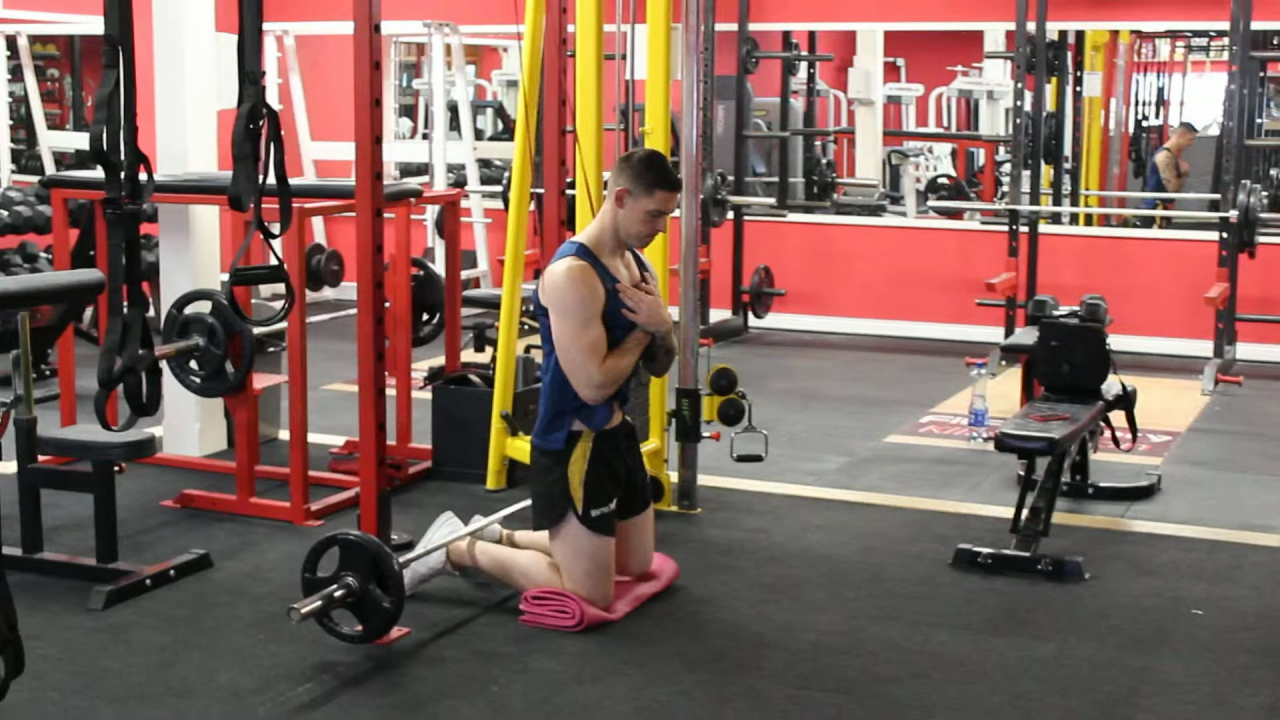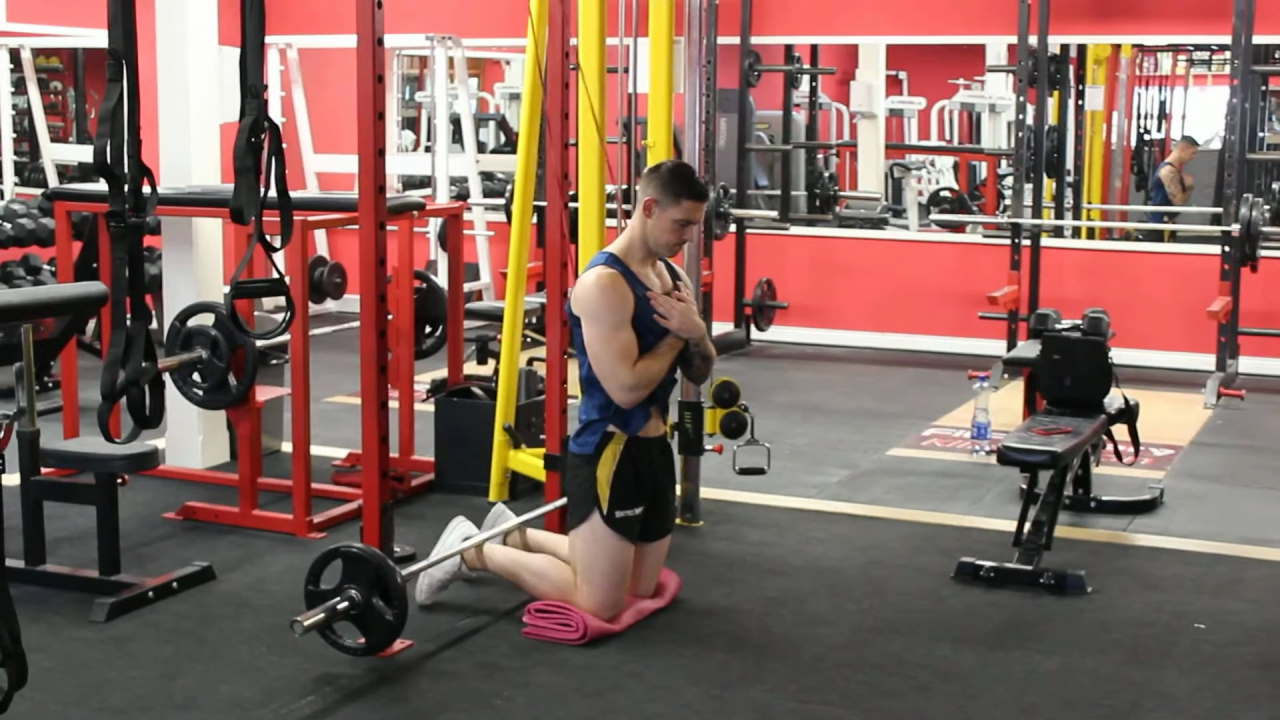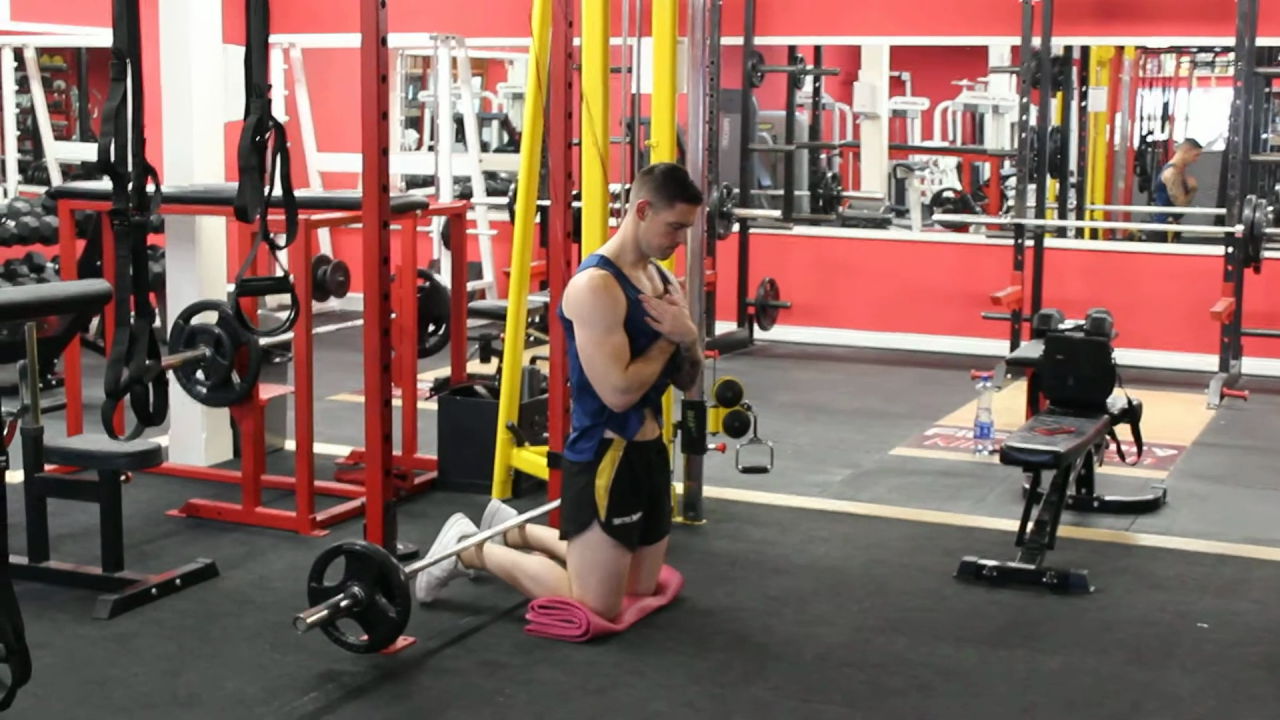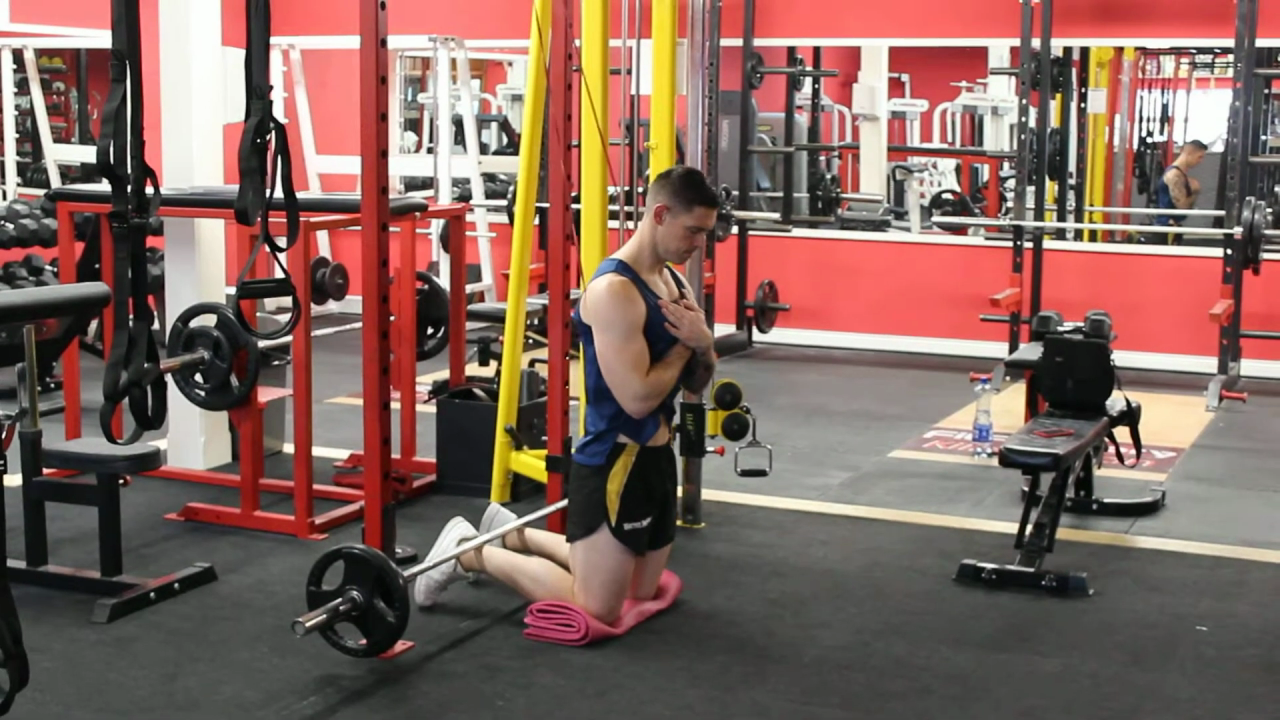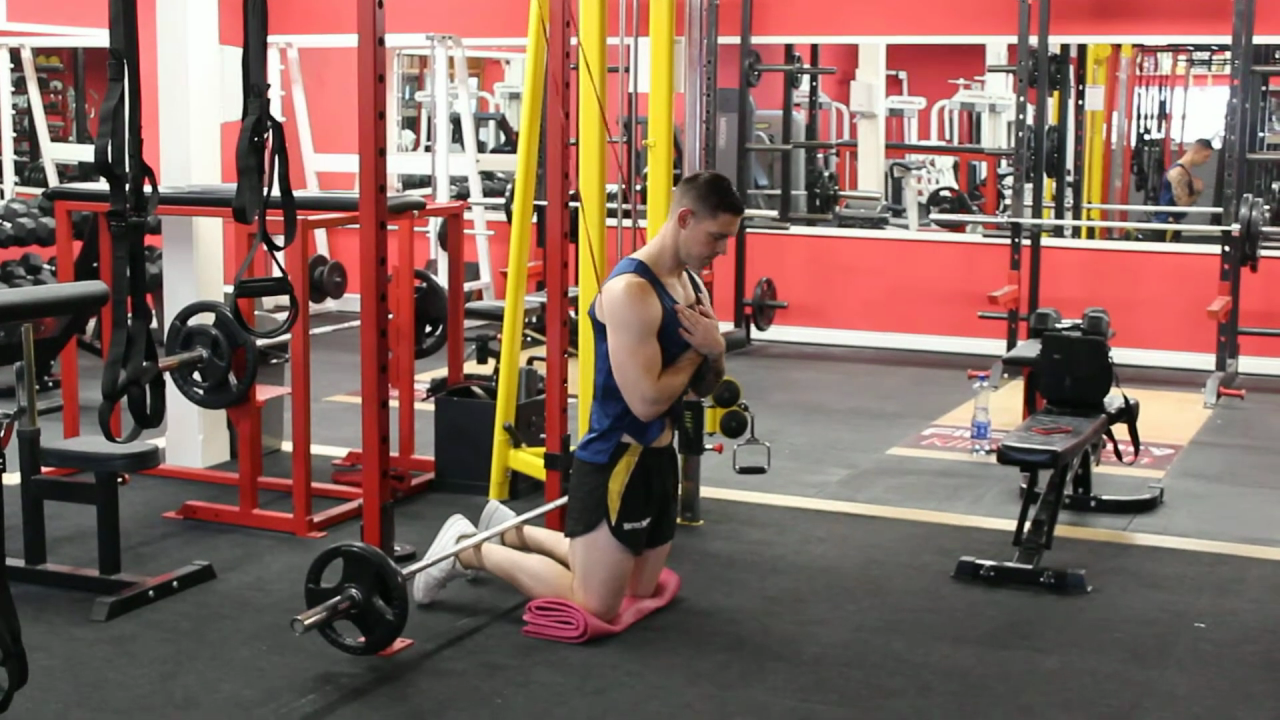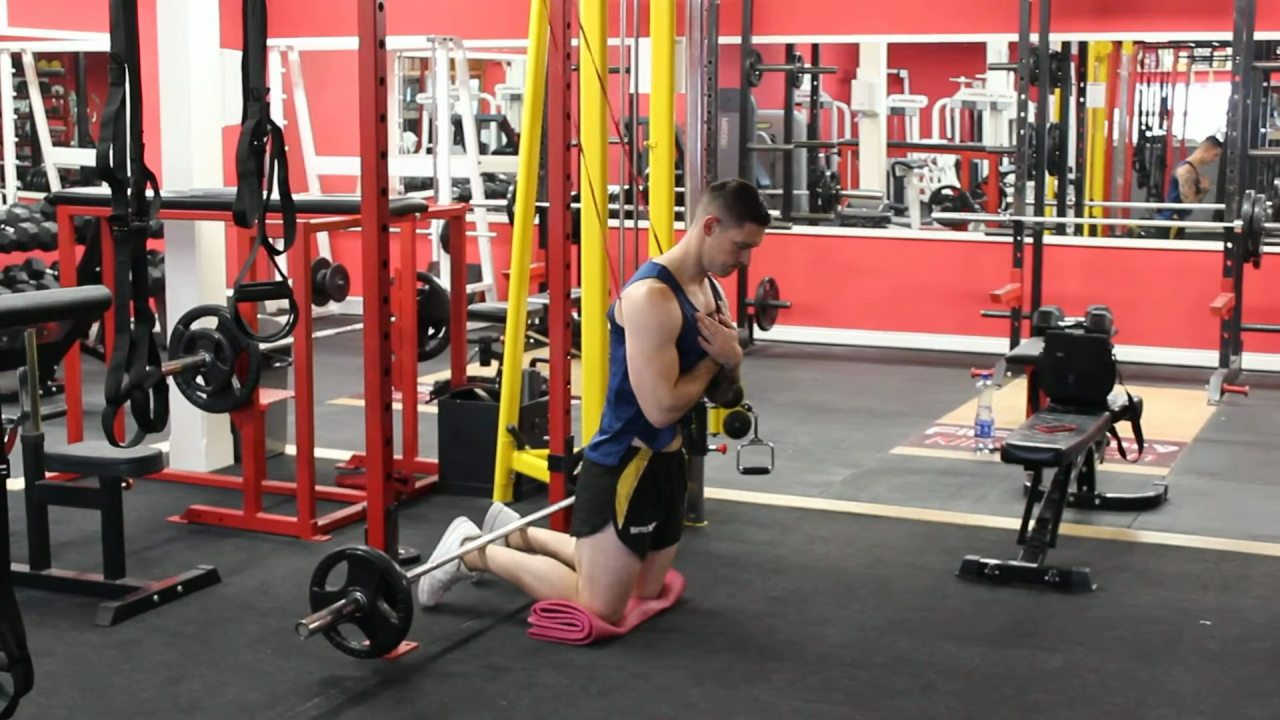
dt=0.5s
person 1, frame 1
left shoulder: (638, 265)
right shoulder: (572, 275)
left elbow: (659, 365)
right elbow: (593, 385)
left wrist: (663, 326)
right wrist: (643, 327)
left hip: (616, 434)
right hip: (574, 447)
left knee: (636, 566)
right knee: (590, 598)
left ankle: (500, 538)
right ankle: (457, 547)
person 1, frame 2
left shoulder: (674, 276)
right shoulder: (603, 283)
left elbow: (699, 373)
right elbow: (626, 388)
left wrist: (697, 332)
right wrist: (676, 333)
left hip: (653, 445)
right hip: (608, 451)
left knee: (639, 589)
right knee: (598, 606)
left ankle: (513, 535)
right ankle: (472, 549)
person 1, frame 3
left shoulder: (662, 280)
right shoulder: (595, 286)
left elbow: (686, 378)
right elbow: (618, 392)
left wrist: (687, 336)
right wrist: (667, 337)
left hip: (647, 449)
right hip: (606, 457)
left knee: (640, 587)
right knee: (597, 607)
left ankle: (513, 529)
right ankle: (468, 548)
person 1, frame 4
left shoulder: (675, 282)
right shoulder: (613, 290)
left elbow: (696, 382)
right elbow: (637, 398)
left wrist: (703, 342)
right wrist: (685, 342)
left hip: (656, 456)
right hip: (615, 463)
left knee: (640, 592)
right knee: (596, 610)
left ankle: (512, 533)
right ankle: (469, 551)
person 1, frame 5
left shoulder: (691, 284)
right shoulder: (630, 291)
left elbow: (702, 386)
right elbow: (646, 401)
left wrist: (715, 350)
right wrist: (697, 348)
left hip: (657, 457)
right hip: (617, 462)
left knee: (640, 589)
right knee: (595, 608)
left ankle: (510, 531)
right ankle: (467, 549)
person 1, frame 6
left shoulder: (710, 289)
right shoulder: (651, 296)
right elbow: (661, 408)
left wrist: (732, 357)
right wrist: (713, 359)
left hip: (666, 461)
right hip: (625, 466)
left knee: (644, 591)
right knee: (600, 608)
left ankle: (514, 533)
right ankle: (472, 551)
